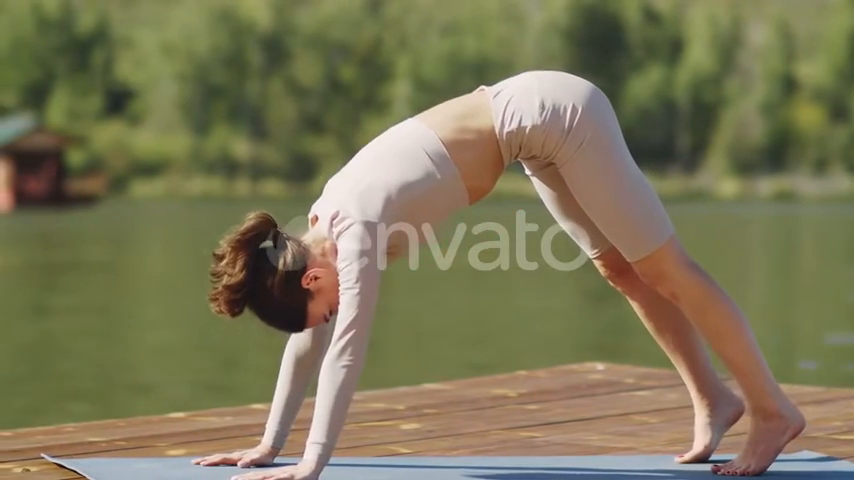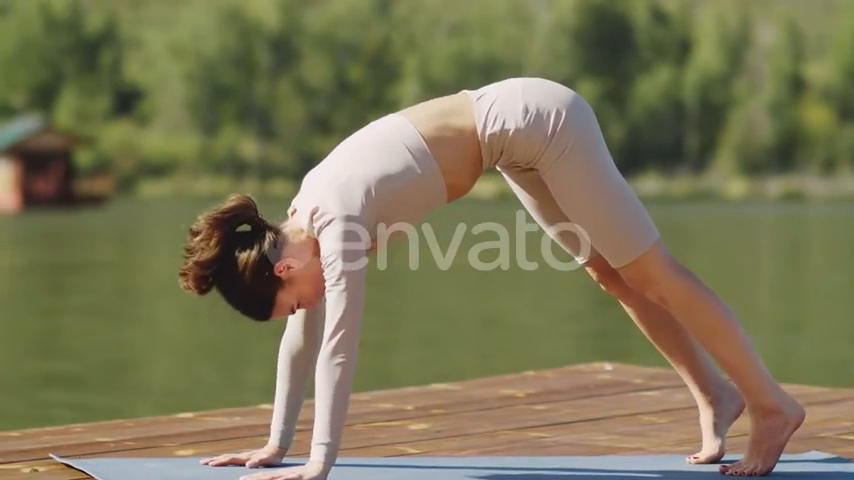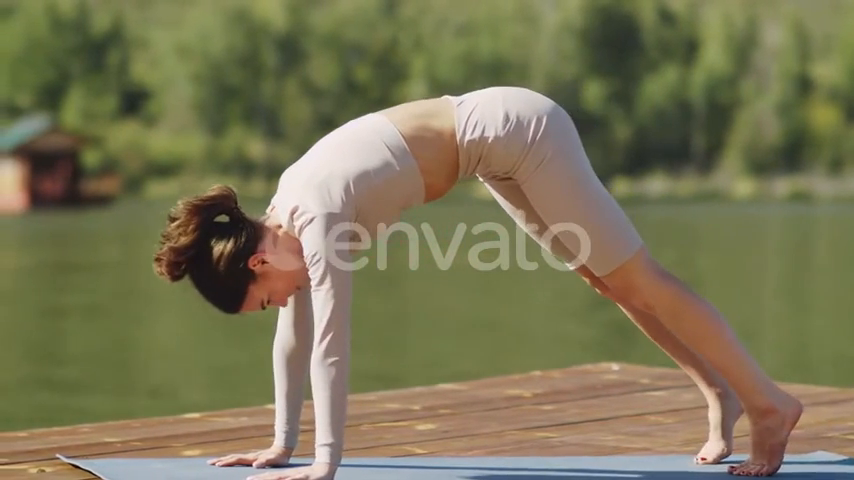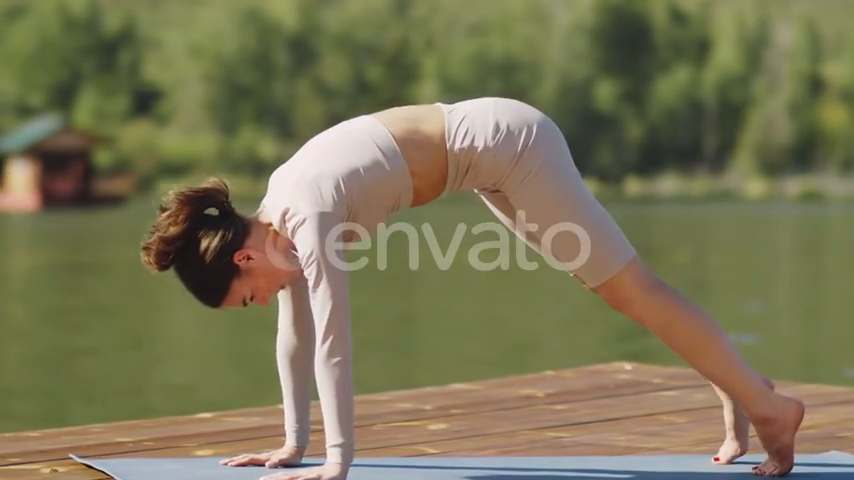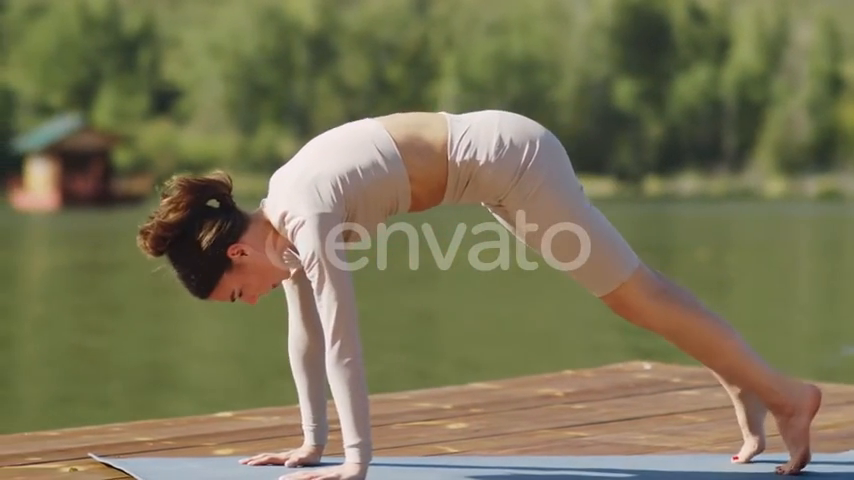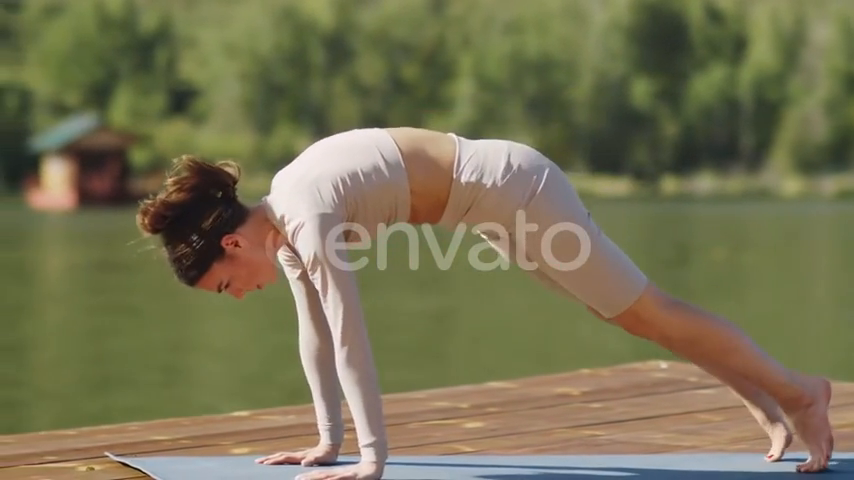
dt=0.5s
person 1, frame 1
left shoulder: (353, 226)
right shoulder: (323, 221)
left elbow: (346, 348)
right elbow: (307, 343)
left hip: (556, 115)
right hip: (537, 119)
left knee: (664, 270)
right knee: (622, 270)
left ankle: (773, 409)
right ankle: (712, 398)
person 1, frame 2
left shoulder: (337, 221)
right shoulder: (303, 217)
left elbow: (336, 344)
right elbow: (300, 339)
left hip: (539, 121)
right hip: (520, 126)
left knee: (652, 274)
right knee: (613, 275)
left ankle: (772, 404)
right ankle: (715, 395)
person 1, frame 3
left shoulder: (315, 216)
right shoulder: (281, 214)
left elbow: (328, 342)
right elbow: (293, 335)
left hip: (516, 130)
right hip: (498, 137)
left knee: (637, 279)
right knee: (607, 279)
left ankle: (768, 402)
right ankle: (721, 391)
person 1, frame 4
left shoulder: (307, 217)
right shoulder: (274, 217)
left elbow: (331, 341)
right elbow: (293, 334)
left hip: (506, 142)
right hip: (491, 145)
left knee: (629, 289)
right knee: (608, 280)
left ankle: (768, 408)
right ankle: (736, 385)
person 1, frame 5
left shoulder: (305, 216)
right shoulder: (276, 214)
left elbow: (340, 340)
right elbow: (304, 332)
left hip: (506, 156)
right hip: (492, 161)
left knee: (634, 294)
right knee: (624, 288)
left ankle: (786, 394)
right ankle: (743, 385)
person 1, frame 6
left shoulder: (306, 216)
right shoulder: (278, 216)
left elbow: (348, 341)
right elbow: (313, 333)
left hip: (508, 185)
right hip: (492, 194)
left knee: (647, 312)
right knee: (624, 309)
left ankle: (796, 390)
right ankle: (761, 397)
